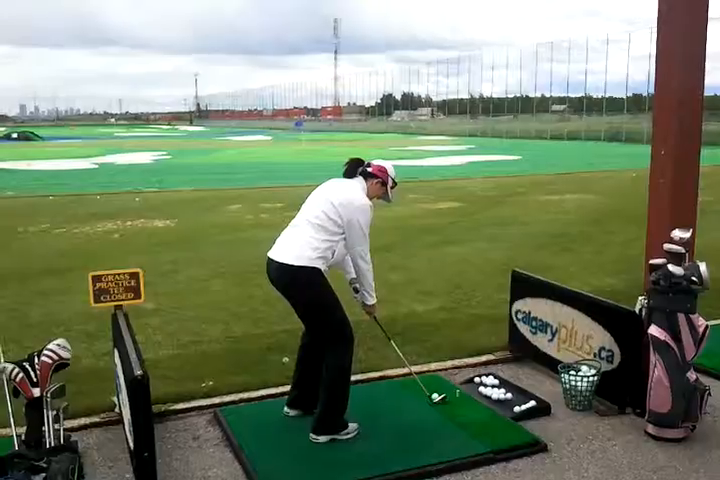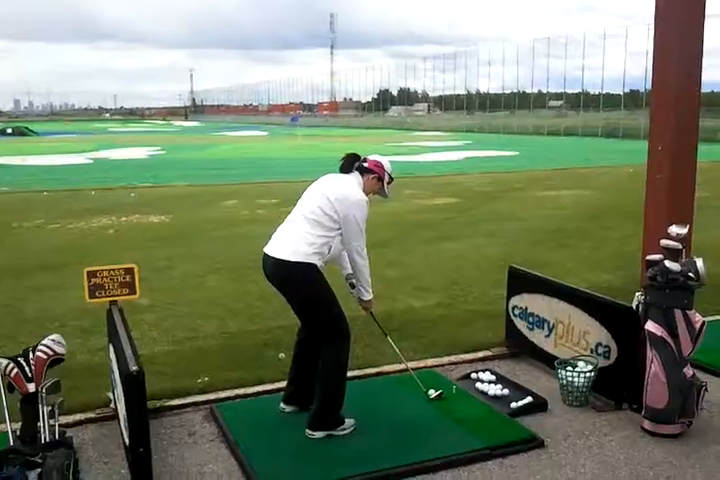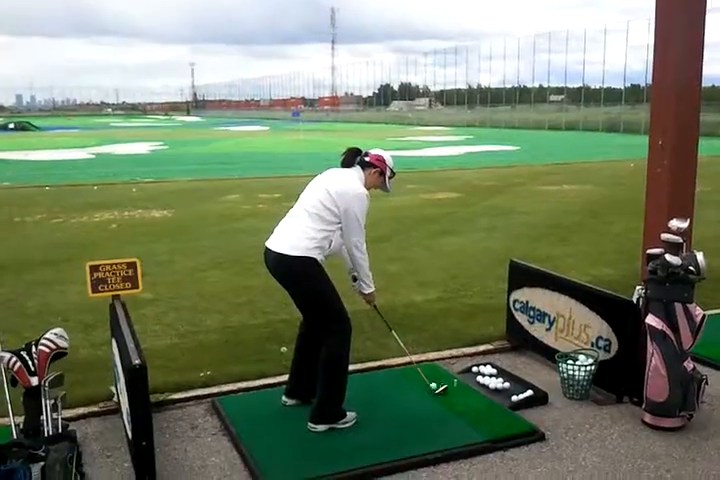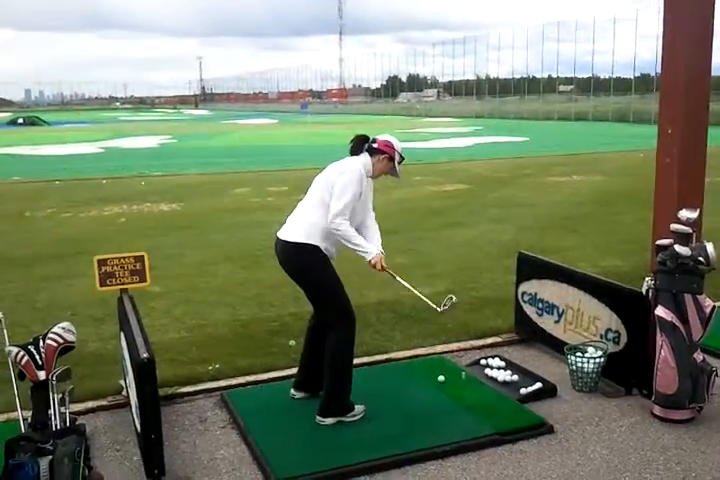
dt=0.3s
person 1, frame 1
left shoulder: (336, 186)
right shoulder: (359, 203)
right elbow: (361, 255)
left wrist: (353, 281)
right wrist: (368, 298)
left hip: (278, 262)
right hip: (300, 270)
left knee: (318, 329)
right knee: (340, 338)
left ankle: (300, 401)
right ankle: (328, 425)
person 1, frame 2
left shoulder: (332, 181)
right shoulder: (355, 199)
right elbow: (357, 250)
left wrist: (349, 277)
right wrist: (365, 294)
left hip: (274, 258)
right hip: (296, 266)
left knee: (314, 325)
right knee: (336, 334)
left ankle: (297, 397)
right ankle: (324, 421)
person 1, frame 3
left shoulder: (335, 176)
right shoulder: (356, 192)
right elbow: (356, 245)
left wrist: (355, 275)
right wrist: (367, 286)
left hip: (277, 252)
right hip: (297, 260)
left knee: (316, 319)
right knee: (338, 327)
left ankle: (298, 390)
right ankle: (326, 414)
person 1, frame 4
left shoulder: (360, 176)
right shoulder: (353, 171)
left elbow: (368, 220)
right elbow: (337, 224)
left wrist: (378, 251)
right wrist: (369, 252)
left hip: (293, 244)
right hip: (303, 248)
left knee: (326, 312)
right knee: (342, 320)
left ankle: (307, 383)
right ankle: (334, 407)
